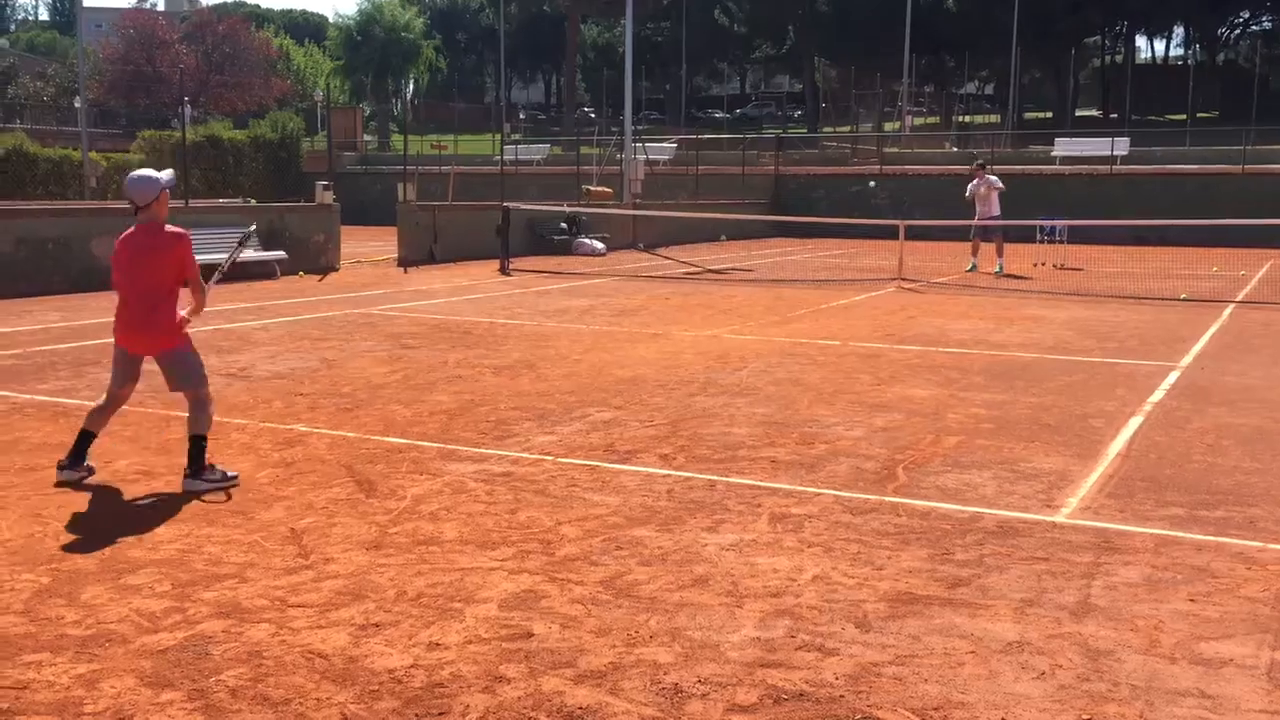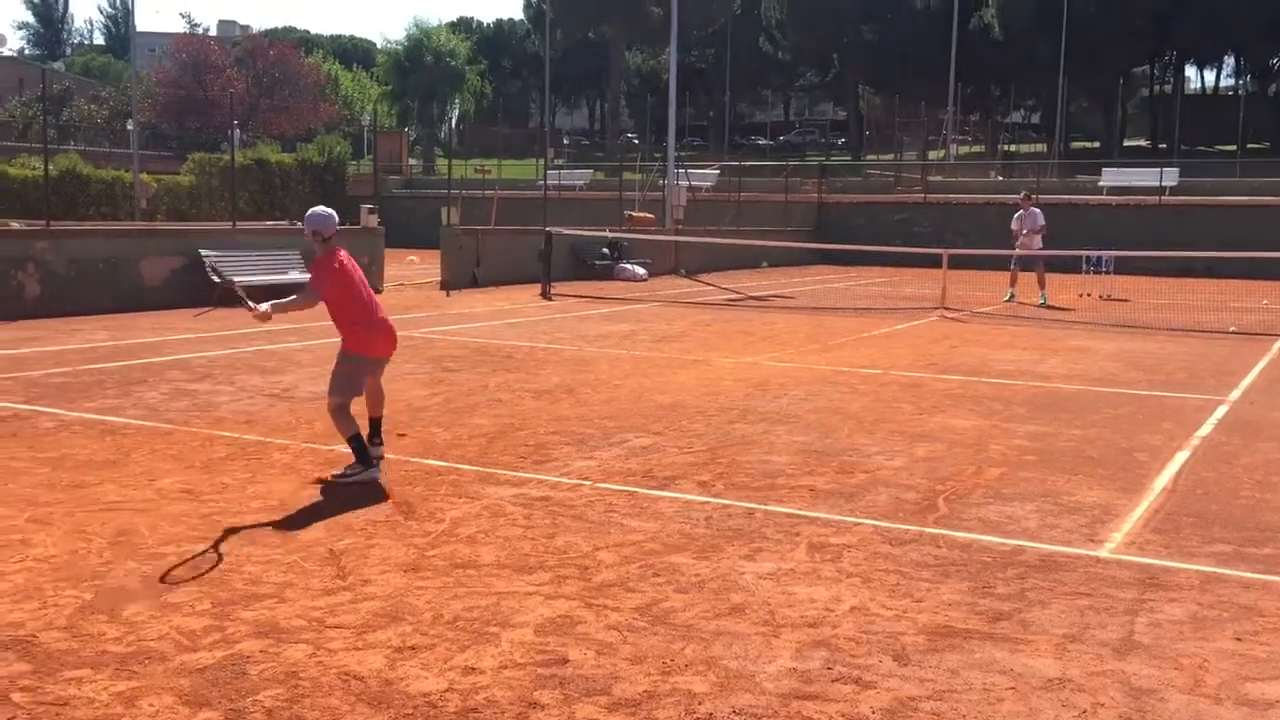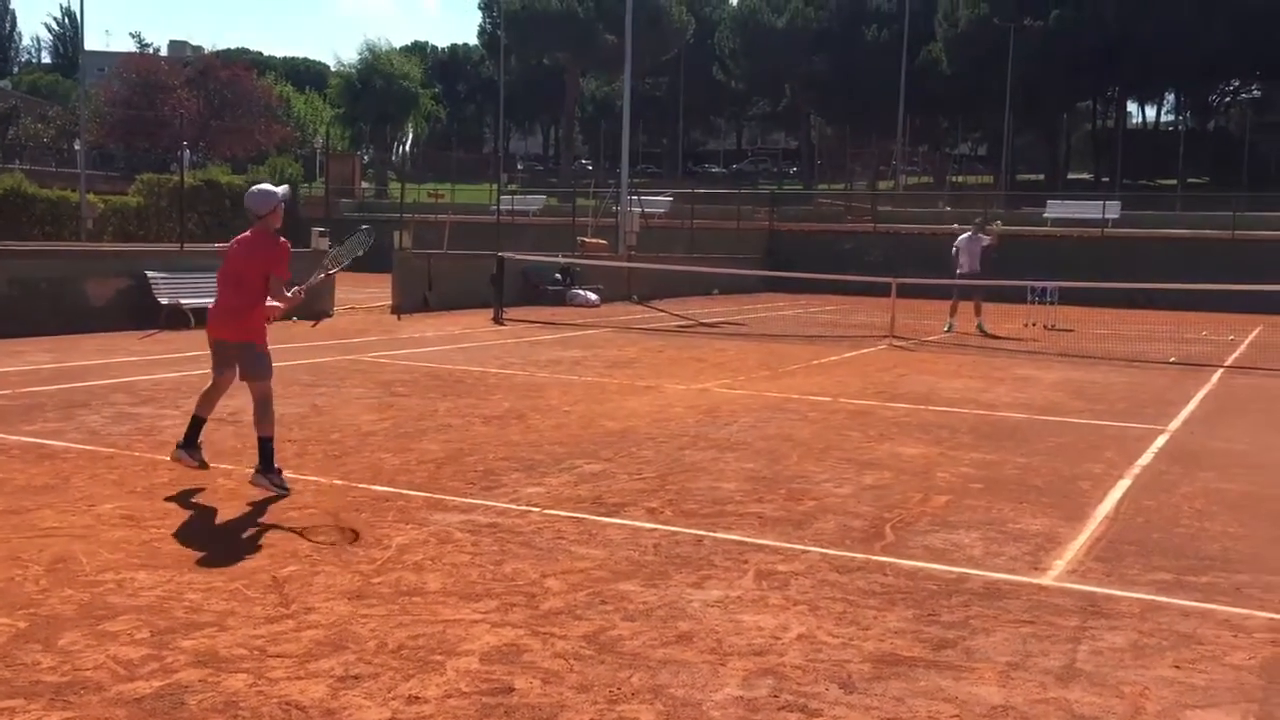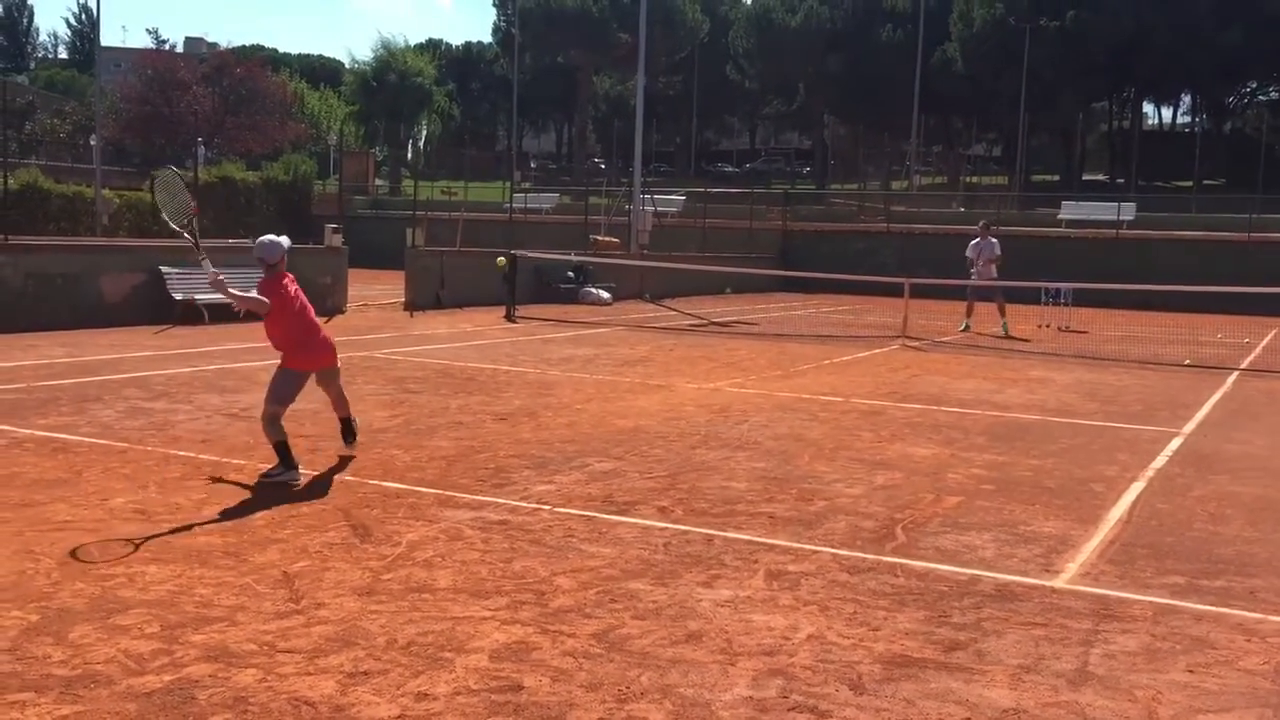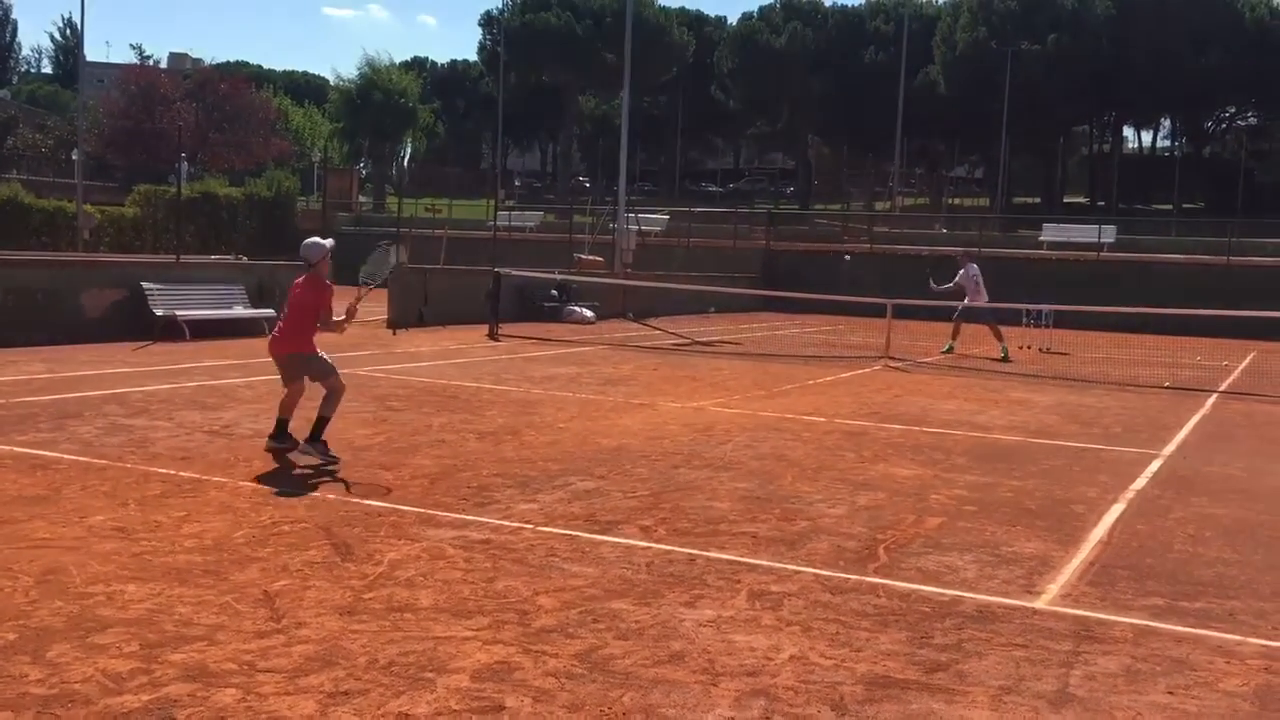
dt=1s
person 1, frame 1
left shoulder: (123, 244)
right shoulder: (178, 239)
left elbow: (123, 293)
right elbow: (197, 287)
right wrist: (194, 310)
left hip: (129, 331)
right hip: (166, 332)
left knee: (115, 398)
right knee: (201, 398)
left ankle: (73, 461)
right ankle: (197, 469)
person 1, frame 2
left shoulder: (327, 265)
right shoulder: (342, 257)
left elbow: (311, 298)
left wrist: (270, 307)
left hip: (359, 341)
right hip: (386, 336)
left knee: (337, 405)
right knee: (373, 383)
left ankle: (365, 463)
right ankle: (375, 442)
person 1, frame 3
left shoulder: (237, 243)
right shoulder: (278, 246)
right elbow: (280, 294)
right wrist: (291, 299)
left hip: (219, 323)
right hip: (248, 328)
left knee: (219, 383)
right knee: (263, 396)
left ankle: (189, 445)
right ankle: (265, 468)
person 1, frame 4
left shoulder: (270, 286)
right shoulder: (287, 280)
left elbow: (263, 306)
left wrist: (228, 292)
left hip: (298, 358)
right hip: (325, 349)
left knee: (271, 415)
right knee: (333, 389)
left ankle: (287, 464)
right ankle: (349, 436)
person 1, frame 5
left shoulder: (298, 285)
right shoulder: (324, 287)
right elbow: (326, 324)
left wrist: (334, 325)
right wrist: (347, 319)
left hip: (278, 345)
right hip: (297, 347)
left knee: (294, 390)
right knee: (336, 387)
left ankle: (278, 436)
right ankle: (314, 440)
